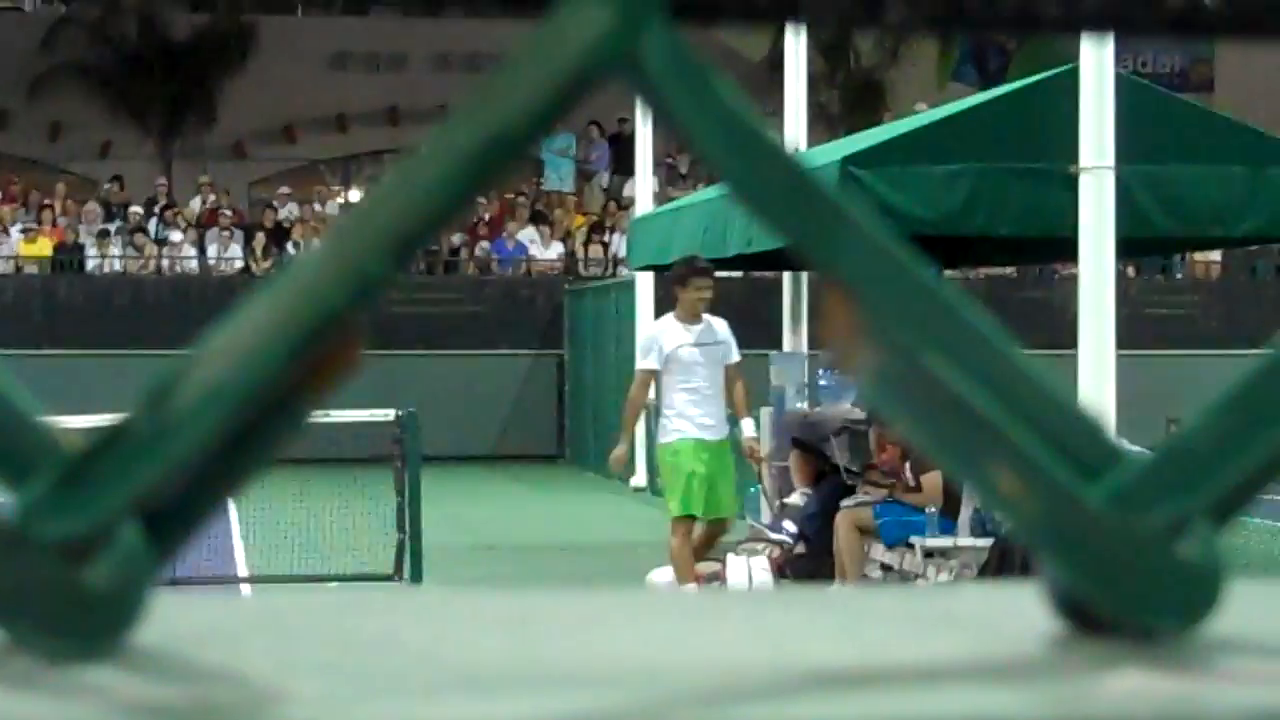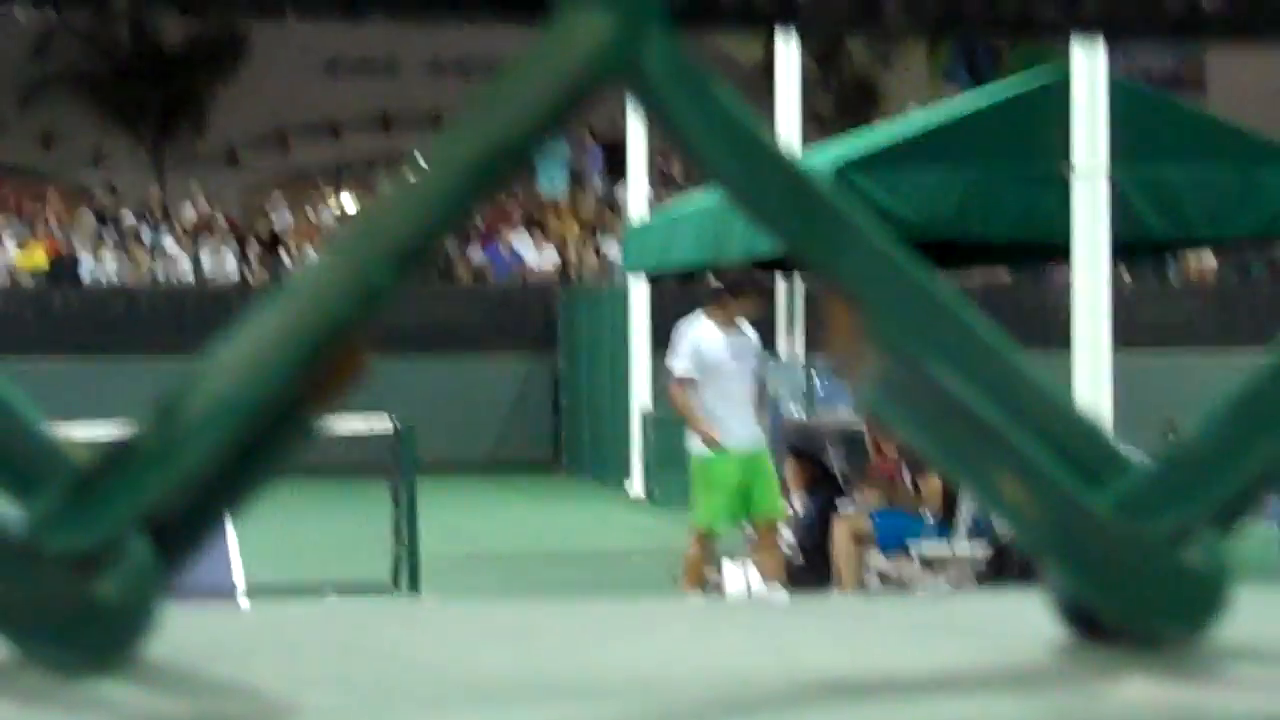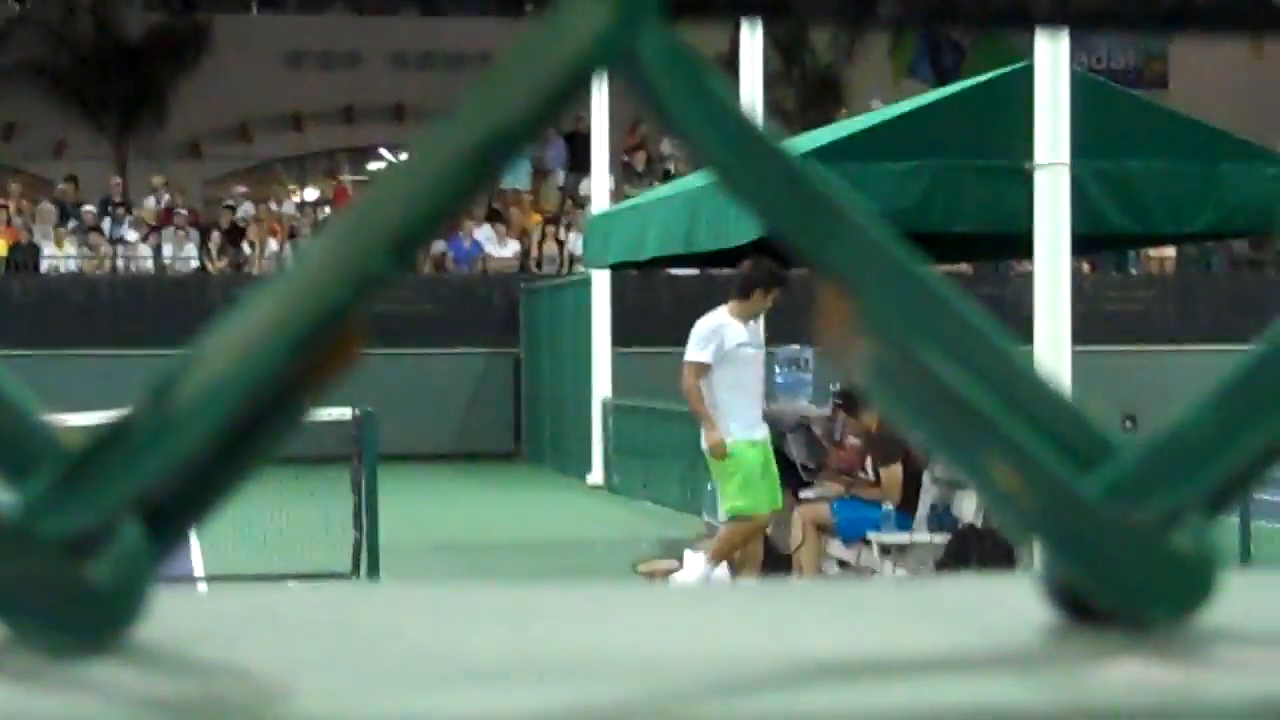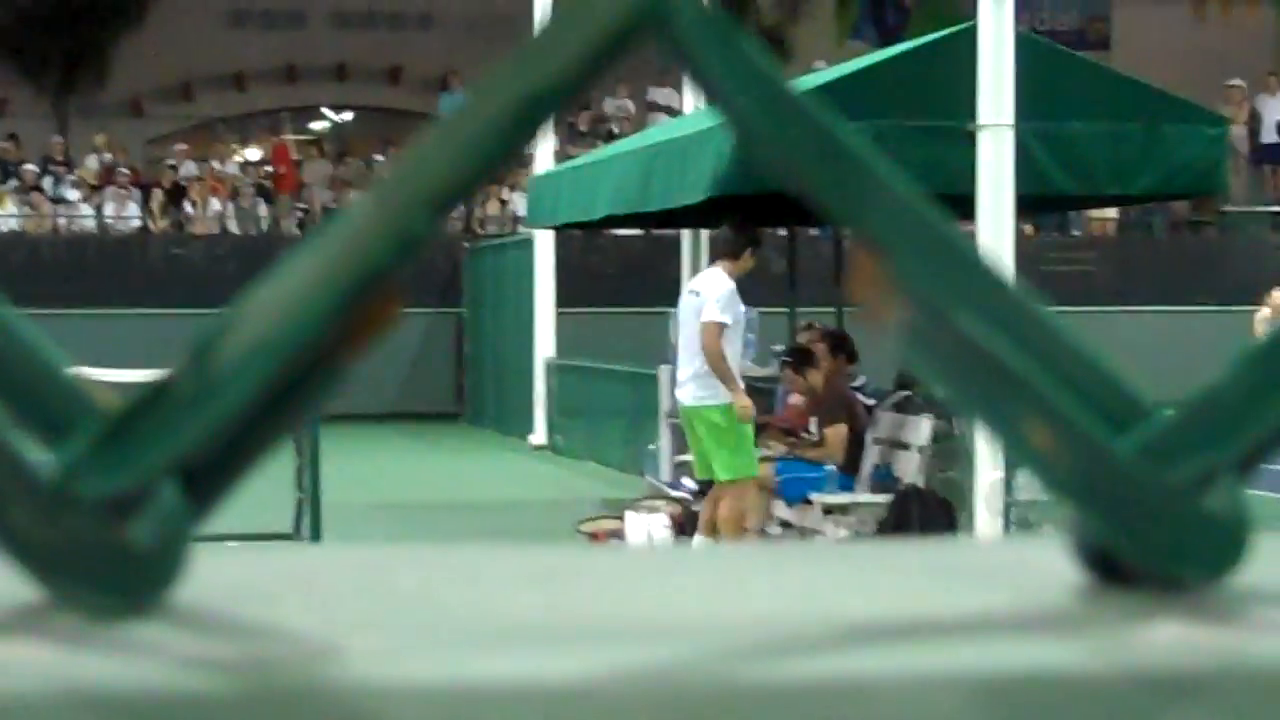
dt=0.3s
person 1, frame 1
left shoulder: (721, 328)
right shoulder: (659, 332)
left elbow: (734, 382)
right elbow: (640, 387)
left wrist: (747, 428)
right wrist: (625, 441)
left hip: (720, 439)
right hip: (680, 440)
left knee: (721, 521)
right knee: (684, 520)
left ankle: (676, 573)
person 1, frame 2
left shoulder: (749, 335)
right shoulder: (693, 335)
right elbow: (677, 388)
left wrist: (761, 434)
right wrist: (702, 428)
left hip: (753, 446)
right hip: (714, 451)
left knee: (768, 525)
right knee: (705, 533)
person 1, frame 3
left shoulder: (753, 327)
right shoulder: (714, 325)
right elbow: (690, 379)
right wrist: (711, 428)
left hip: (755, 437)
right hip: (728, 441)
left knee: (760, 519)
right knee: (753, 516)
right ankle: (700, 567)
person 1, frame 4
left shoulder: (699, 284)
right shoulder: (722, 286)
right elbow: (710, 343)
right wrist: (737, 391)
left hip: (693, 398)
right hip: (714, 401)
left knee: (723, 482)
right knee: (738, 484)
